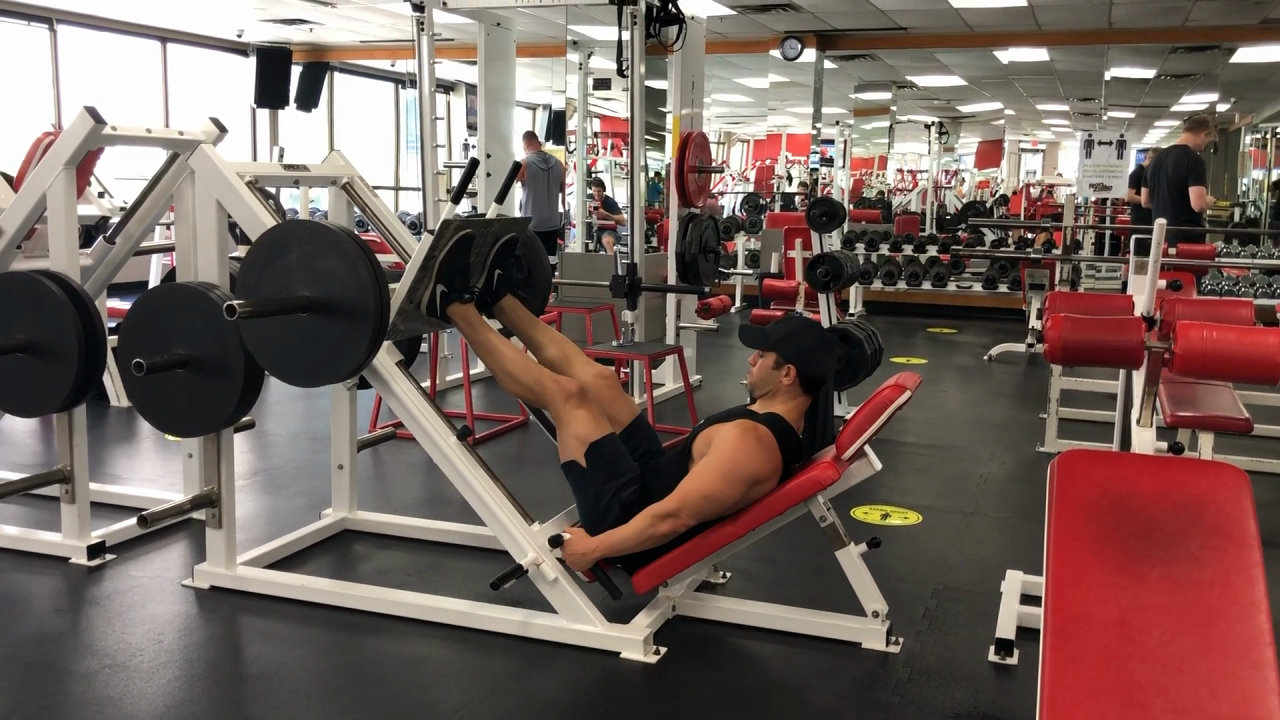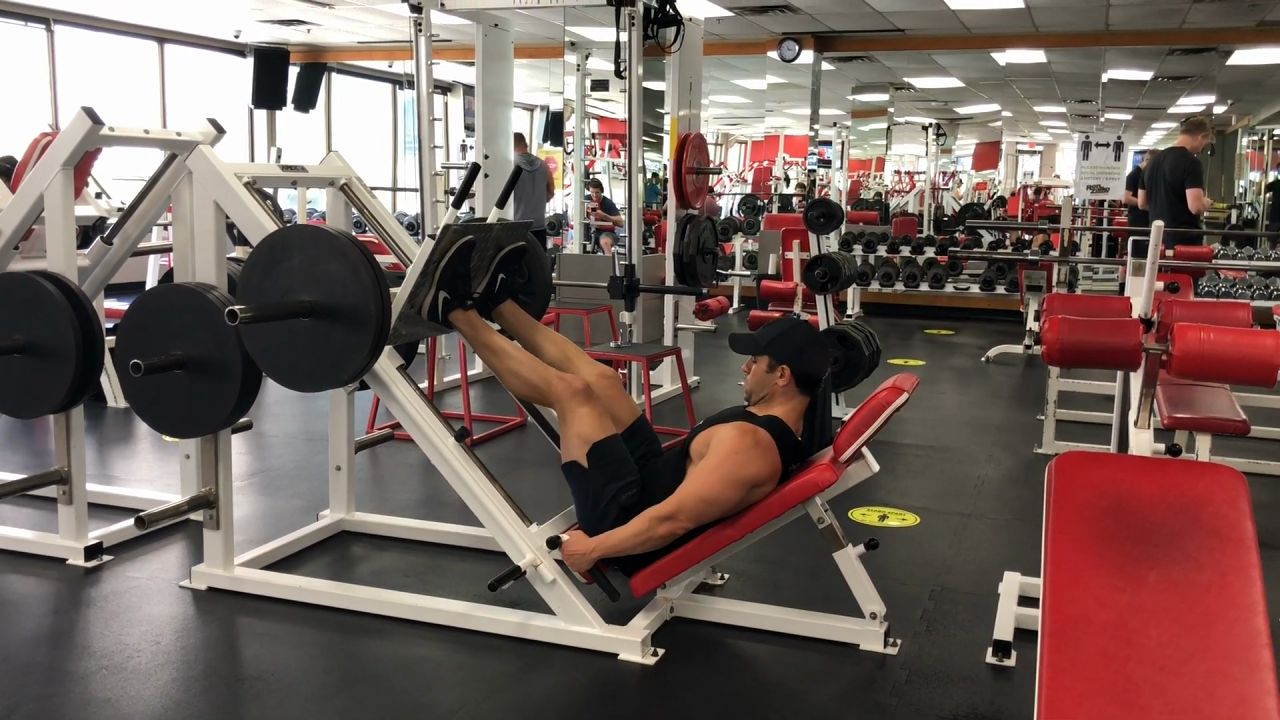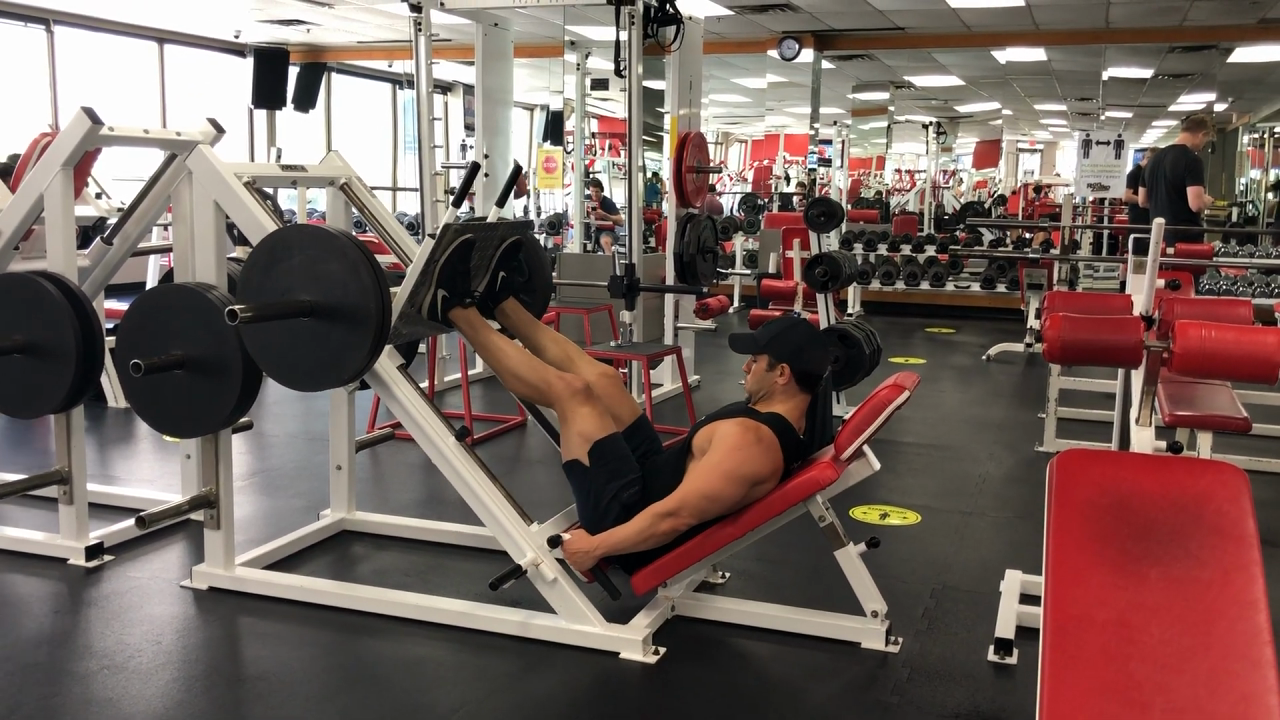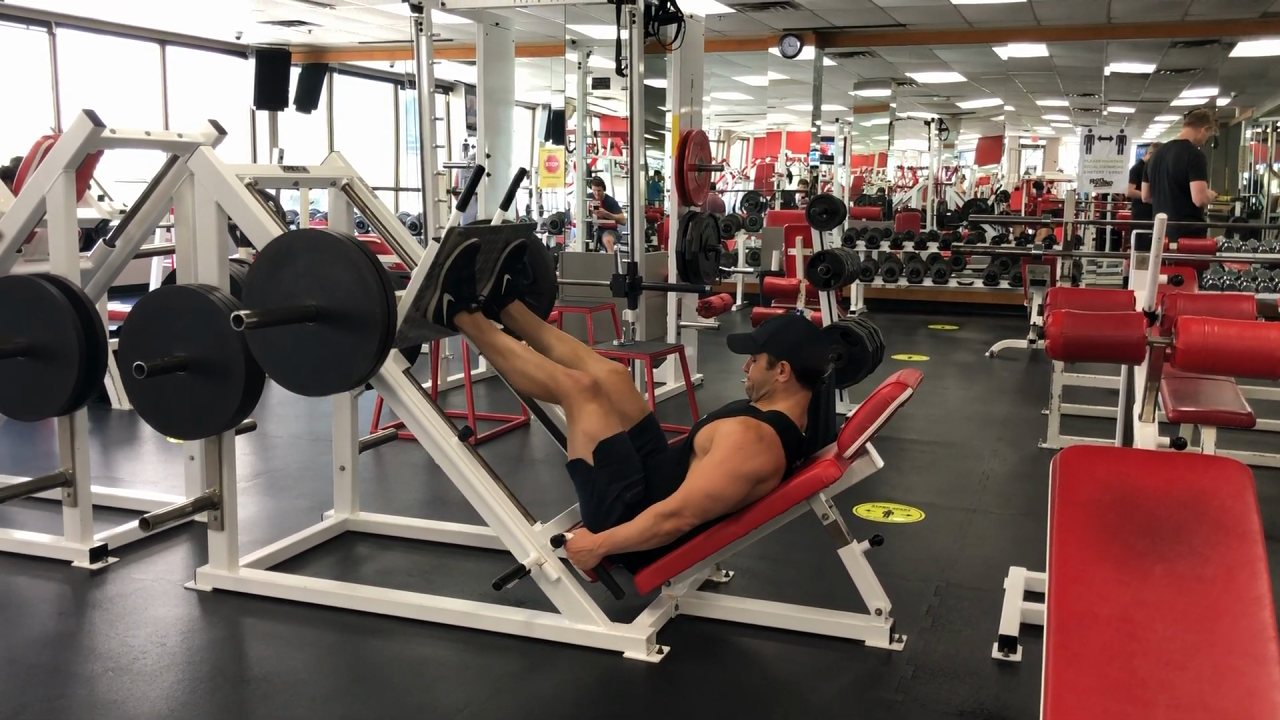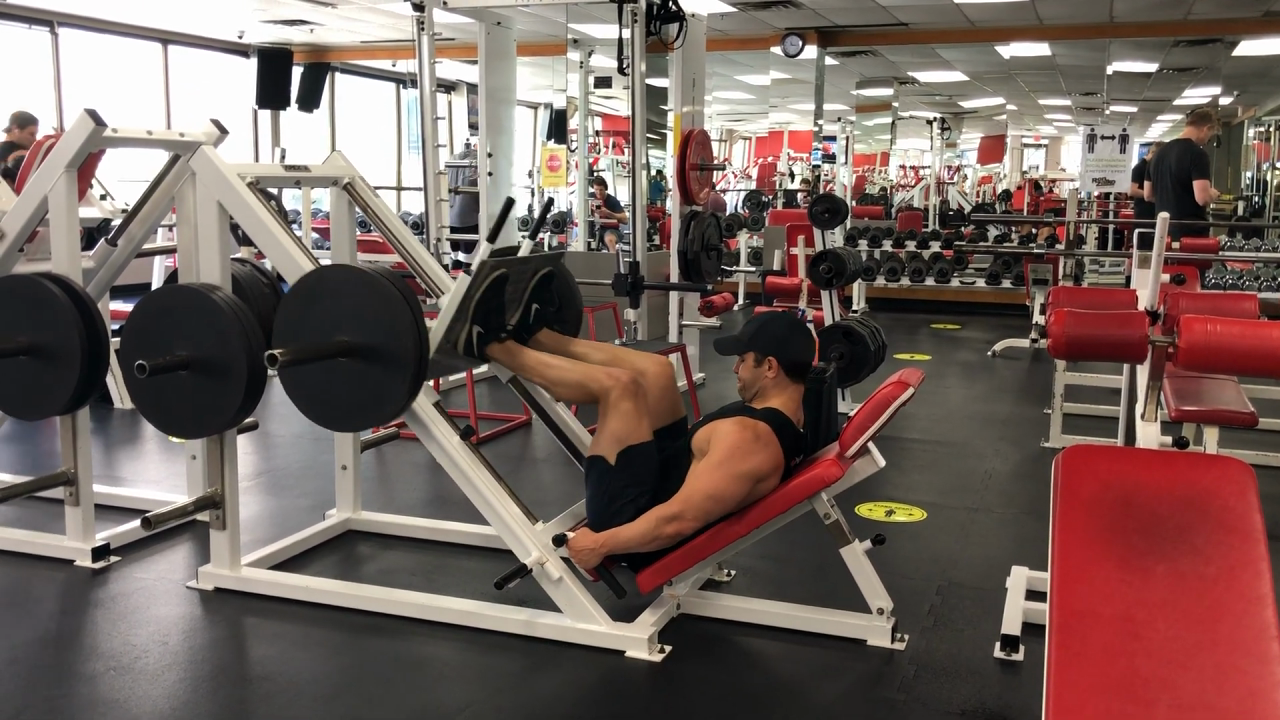
dt=0.4s
person 1, frame 1
left shoulder: (750, 441)
right shoulder: (787, 426)
left elbow: (674, 518)
left wrist: (594, 548)
left hip: (628, 512)
right hip: (652, 476)
left knee: (566, 393)
right knee: (598, 380)
left ankle: (455, 304)
right ankle: (495, 297)
person 1, frame 2
left shoulder: (749, 444)
right shoulder: (784, 428)
left elbow: (674, 521)
left wrist: (593, 548)
left hip: (627, 516)
right hip: (650, 478)
left knee: (573, 390)
right knee: (601, 380)
left ankle: (456, 310)
right ankle: (496, 302)
person 1, frame 3
left shoulder: (751, 440)
right shoulder: (787, 428)
left elbow: (676, 517)
left wrist: (596, 546)
left hip: (627, 515)
left knee: (571, 390)
right knee: (601, 380)
left ankle: (457, 309)
right ankle: (499, 301)
person 1, frame 4
left shoulder: (752, 438)
right shoulder: (791, 425)
left elbow: (678, 519)
left wrist: (598, 544)
left hip: (631, 517)
left knee: (578, 386)
right knee: (608, 375)
left ankle: (461, 313)
right ankle: (503, 304)
person 1, frame 5
left shoulder: (748, 438)
right shoulder: (787, 423)
left elbow: (679, 522)
left wrist: (601, 544)
left hip: (632, 517)
left knee: (620, 384)
right knee: (653, 371)
left ankle: (494, 344)
right ankle: (532, 334)
